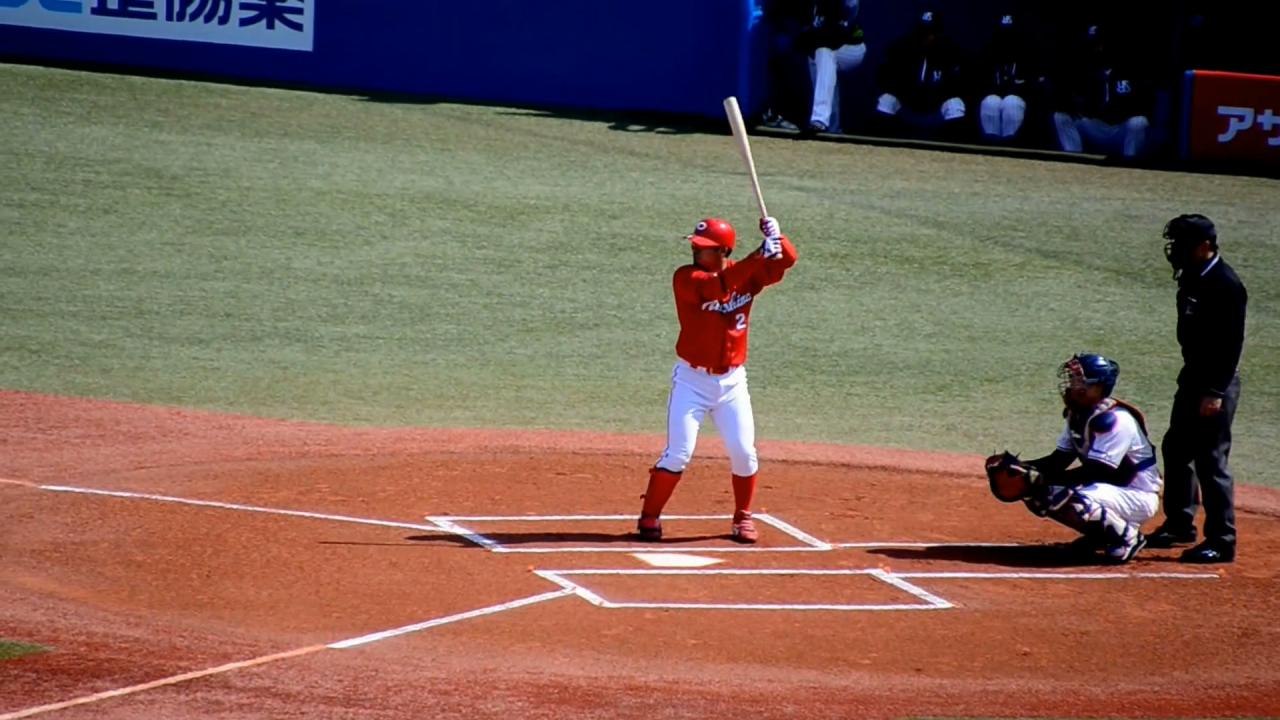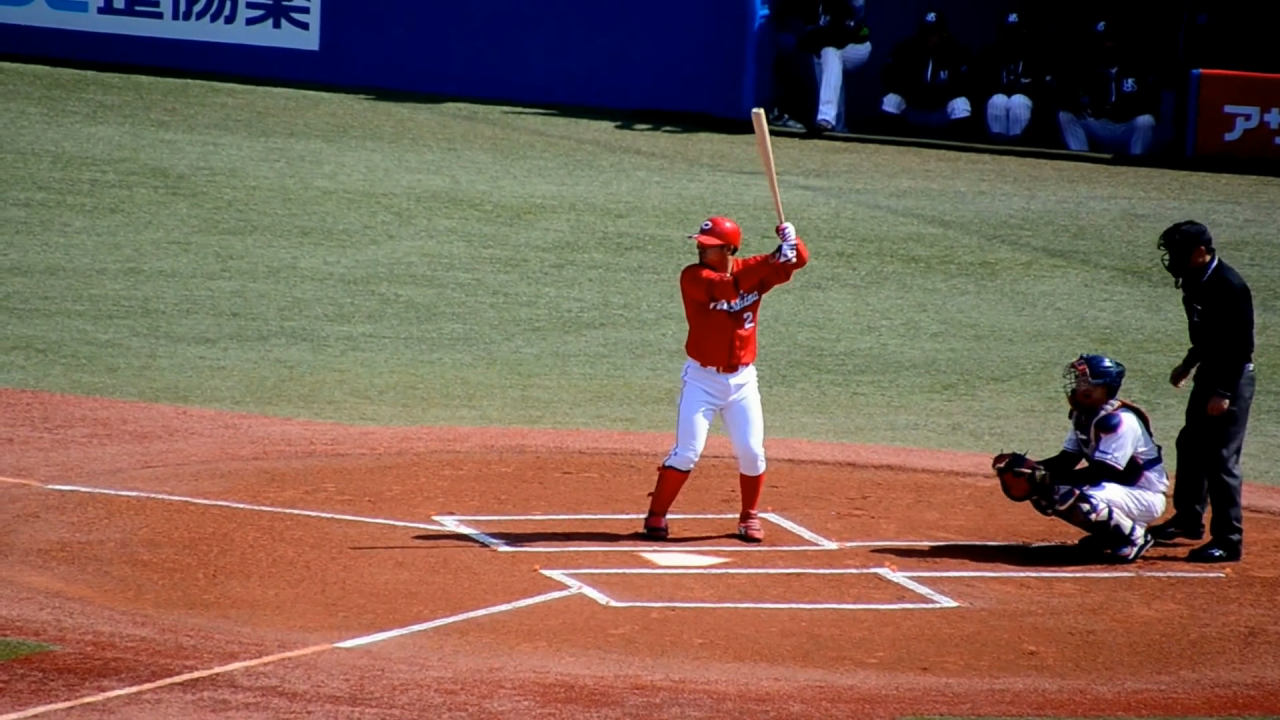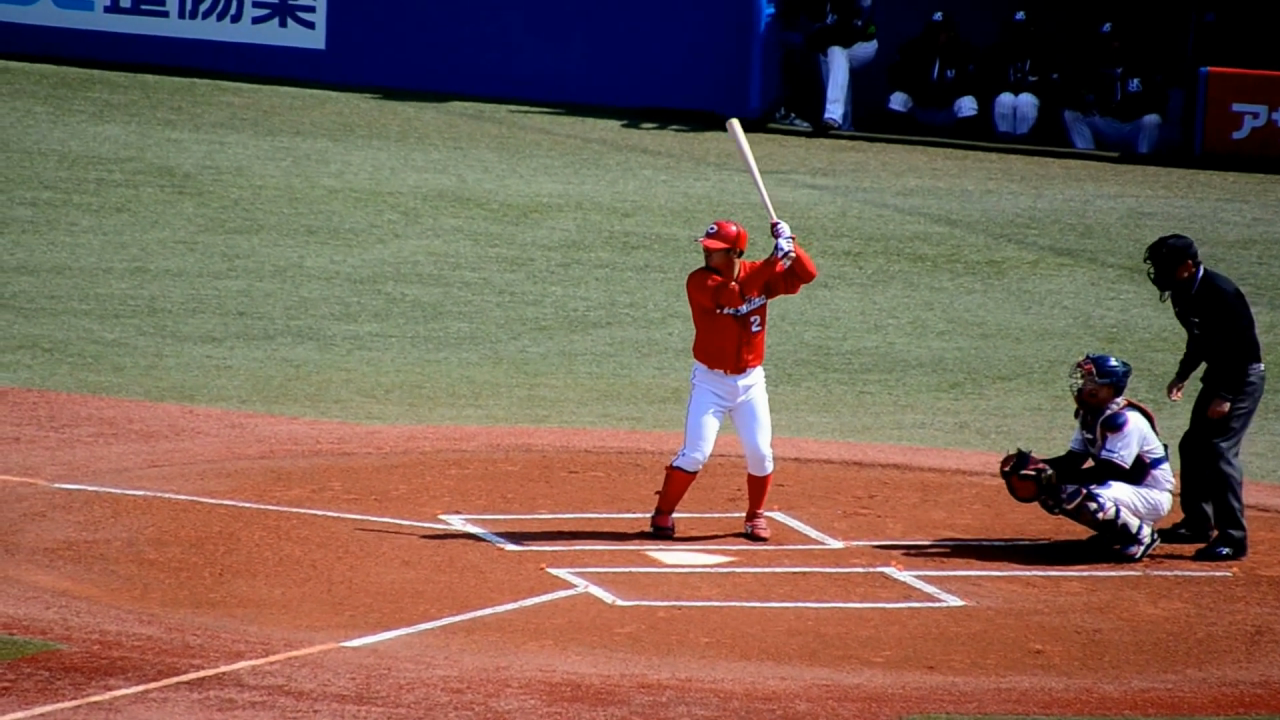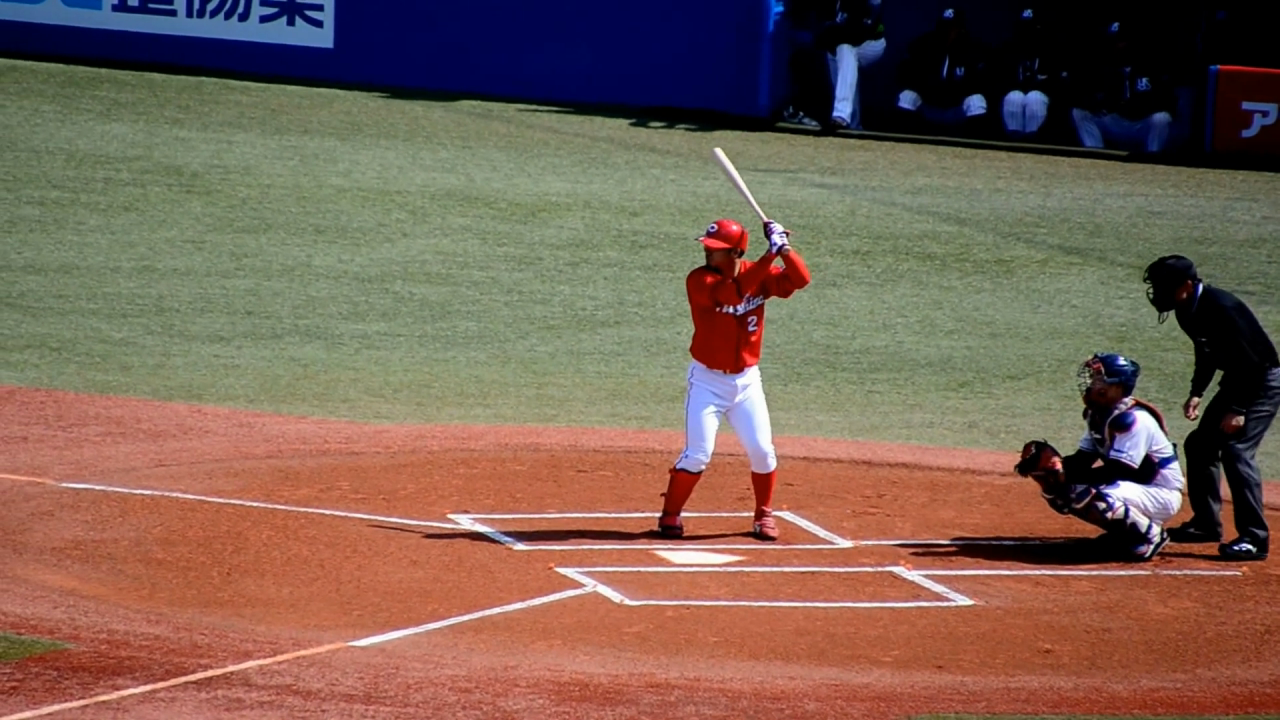
dt=0.3s
person 1, frame 1
left shoulder: (1225, 284)
right shoulder: (1191, 276)
left elbow: (1232, 342)
left wrist: (1216, 391)
left hip: (1215, 382)
right hip: (1192, 376)
left knee: (1211, 459)
right knee: (1176, 449)
left ankle: (1222, 541)
right ankle: (1180, 524)
person 1, frame 2
left shoulder: (1229, 286)
right shoulder: (1195, 281)
left elbow: (1240, 343)
left wrist: (1223, 391)
right wrist: (1188, 363)
left hip: (1231, 381)
right hip: (1208, 375)
left knee: (1221, 457)
right knee: (1190, 445)
left ankle: (1228, 540)
right ankle: (1188, 519)
person 1, frame 3
left shoulder: (1220, 293)
right shoulder: (1183, 294)
left elbow: (1243, 348)
left wrist: (1226, 395)
right wrist: (1182, 375)
left hip: (1242, 378)
right hip: (1217, 376)
left knee: (1219, 449)
right knee: (1193, 446)
left ankle: (1232, 538)
right ankle: (1198, 523)
person 1, frame 4
left shoulder: (1222, 308)
right shoulder: (1188, 310)
left elbow: (1250, 362)
left wrist: (1237, 409)
right wrist: (1197, 393)
right hip: (1237, 381)
left knee: (1236, 449)
right knee: (1200, 444)
left ankle: (1254, 538)
right ankle: (1206, 522)
person 2, frame 1
left shoulder: (747, 273)
right shoulder: (686, 277)
left elbow: (788, 258)
right elbow: (718, 287)
left wrist: (775, 235)
right wrist: (758, 255)
left hip: (733, 380)
right hip: (692, 379)
left knee: (744, 453)
right knee: (678, 453)
left ankle: (743, 518)
right ankle: (649, 516)
person 2, frame 2
left shoulder: (753, 269)
right shoulder: (693, 276)
left elbow: (799, 259)
right elbow: (728, 287)
left wrist: (790, 238)
right wrist: (771, 259)
left hip: (742, 378)
right hip: (702, 378)
left knee: (752, 452)
right knee: (686, 452)
left ankle: (749, 517)
right ankle: (656, 515)
person 2, frame 3
left shoulder: (759, 273)
right shoulder: (699, 281)
left elbow: (806, 275)
right elbow: (734, 295)
left wrist: (789, 244)
right wrist: (773, 259)
left hip: (750, 381)
right hip: (710, 380)
left knee: (760, 453)
right knee: (695, 453)
left ankle: (755, 516)
right ankle: (663, 513)
person 2, frame 4
left shoulder: (759, 275)
right shoulder: (699, 279)
left elbow: (801, 279)
right elbow: (733, 293)
left wrist: (783, 247)
right wrist: (769, 255)
left hip: (747, 380)
right hip: (708, 380)
left knee: (762, 451)
right knee: (698, 454)
left ankle: (763, 515)
right ankle: (670, 514)
person 3, frame 1
left shoulder: (1115, 420)
right shoulder: (1077, 414)
left elbow: (1092, 473)
right elbow: (1059, 461)
left wrist: (1039, 477)
right wrist: (1021, 468)
left hip: (1138, 497)
right hip: (1106, 489)
left knee: (1074, 503)
right knee: (1033, 492)
left ankle: (1128, 536)
right ankle: (1098, 533)
person 3, frame 2
left shoulder: (1119, 420)
right shoulder: (1082, 415)
left elbow: (1098, 473)
right elbow: (1065, 461)
left wrist: (1046, 477)
left hip: (1144, 497)
right hip: (1113, 488)
left knee: (1081, 501)
right knee: (1041, 491)
left ankle: (1134, 535)
right ankle: (1106, 532)
person 3, frame 3
left shoulder: (1126, 420)
right shoulder: (1089, 414)
left elbow: (1106, 472)
right elbow: (1073, 461)
left wrist: (1054, 476)
left hip: (1153, 495)
right hip: (1121, 487)
left knee: (1088, 500)
right knee: (1049, 490)
left ankle: (1143, 534)
right ankle: (1117, 531)
person 3, frame 4
left shoulder: (1133, 419)
right shoulder: (1097, 414)
left elbow: (1114, 472)
right elbow: (1082, 460)
left wrist: (1064, 475)
right wrist: (1047, 463)
left hip: (1161, 495)
right hip: (1130, 486)
left knee: (1097, 500)
right knee: (1055, 489)
left ankle: (1151, 533)
right ankle: (1123, 532)
